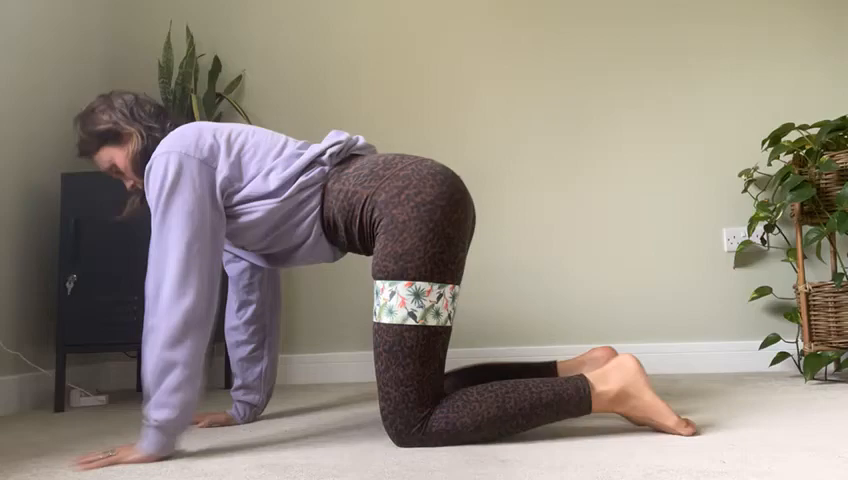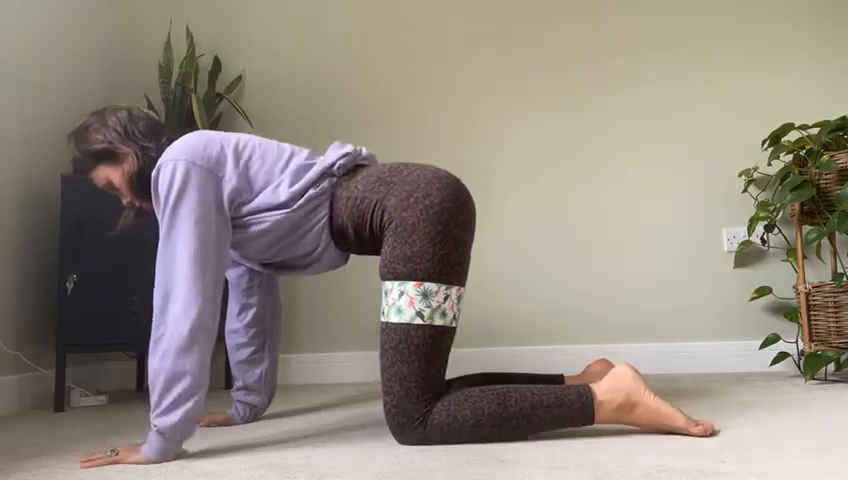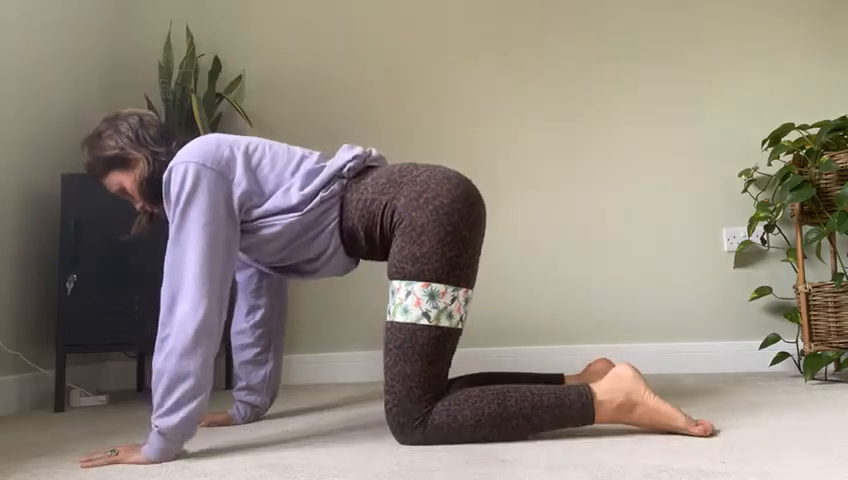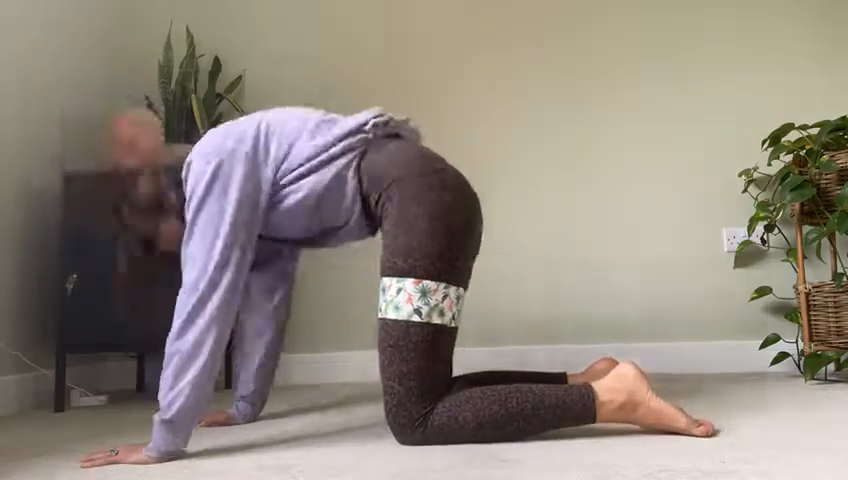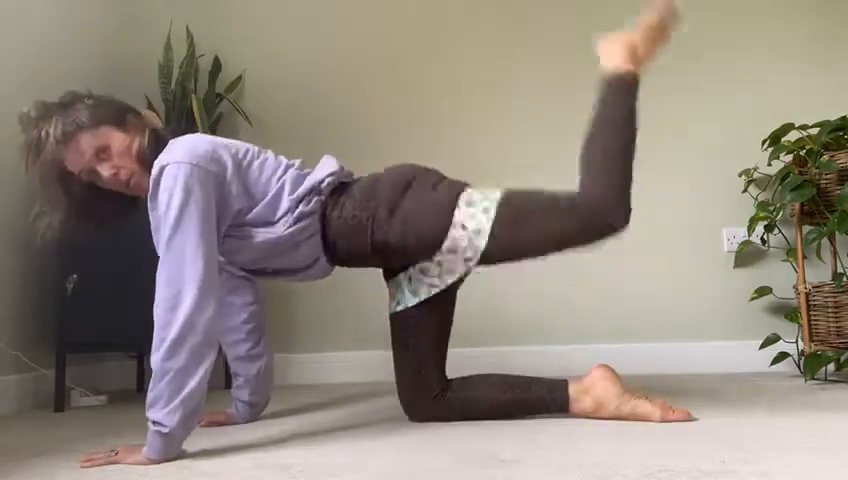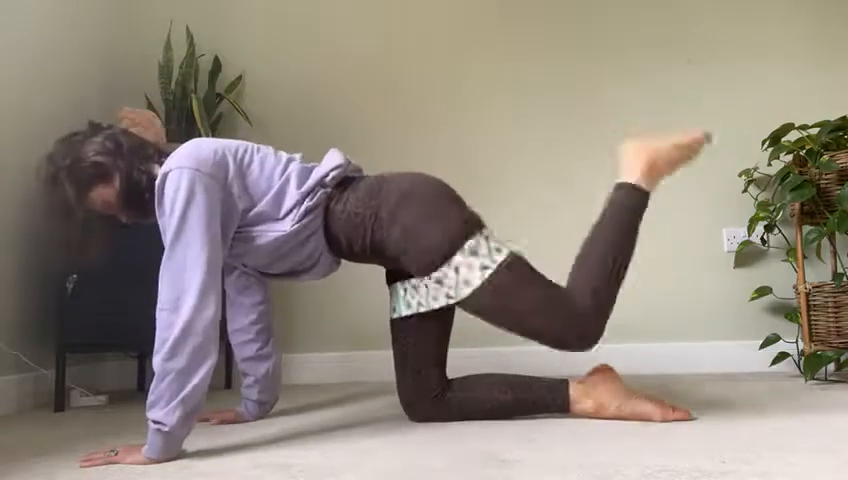
dt=0.5s
person 1, frame 1
left shoulder: (177, 155)
right shoulder: (211, 167)
left elbow: (177, 300)
right elbow: (250, 278)
left wrist: (157, 437)
right wrist: (247, 401)
left hip: (408, 203)
right hip: (420, 200)
left knee: (413, 422)
right knee: (420, 390)
left ankle: (605, 387)
right ankle: (581, 369)
person 1, frame 2
left shoulder: (182, 164)
right shoulder: (214, 174)
left elbow: (187, 307)
right elbow: (249, 284)
left wrist: (162, 440)
right wrist: (248, 401)
left hip: (415, 207)
right hip: (416, 209)
left knee: (414, 421)
right knee: (418, 393)
left ankle: (607, 400)
right ankle: (584, 380)
person 1, frame 3
left shoulder: (193, 168)
right shoulder: (222, 179)
left elbow: (192, 306)
right elbow: (257, 285)
left wrist: (162, 440)
right wrist: (249, 403)
left hip: (427, 209)
right hip: (429, 212)
left knee: (413, 419)
right knee: (420, 393)
left ankle: (610, 398)
right ankle: (587, 379)
person 1, frame 4
left shoulder: (213, 160)
right shoulder: (239, 158)
left elbow: (207, 295)
right elbow: (263, 283)
left wrist: (165, 439)
right wrist: (247, 403)
left hip: (419, 193)
right hip: (429, 200)
left knee: (414, 420)
right knee: (424, 390)
left ankle: (611, 398)
right ankle: (586, 380)
person 1, frame 5
left shoulder: (185, 165)
right shoulder: (167, 201)
left elbow: (187, 305)
right elbow: (231, 297)
left wrist: (159, 439)
right wrist: (246, 403)
left hip: (406, 210)
right hip: (402, 244)
left knee: (598, 210)
right knee: (424, 400)
left ankle: (618, 66)
right ankle: (586, 394)
person 1, frame 6
left shoulder: (187, 172)
right shoulder: (195, 182)
left elbow: (188, 311)
right elbow: (243, 290)
left wrist: (158, 440)
right wrist: (254, 401)
left hip: (407, 216)
right hip: (398, 235)
left knee: (578, 319)
right knee: (426, 401)
left ankle: (638, 171)
right ankle: (587, 393)
